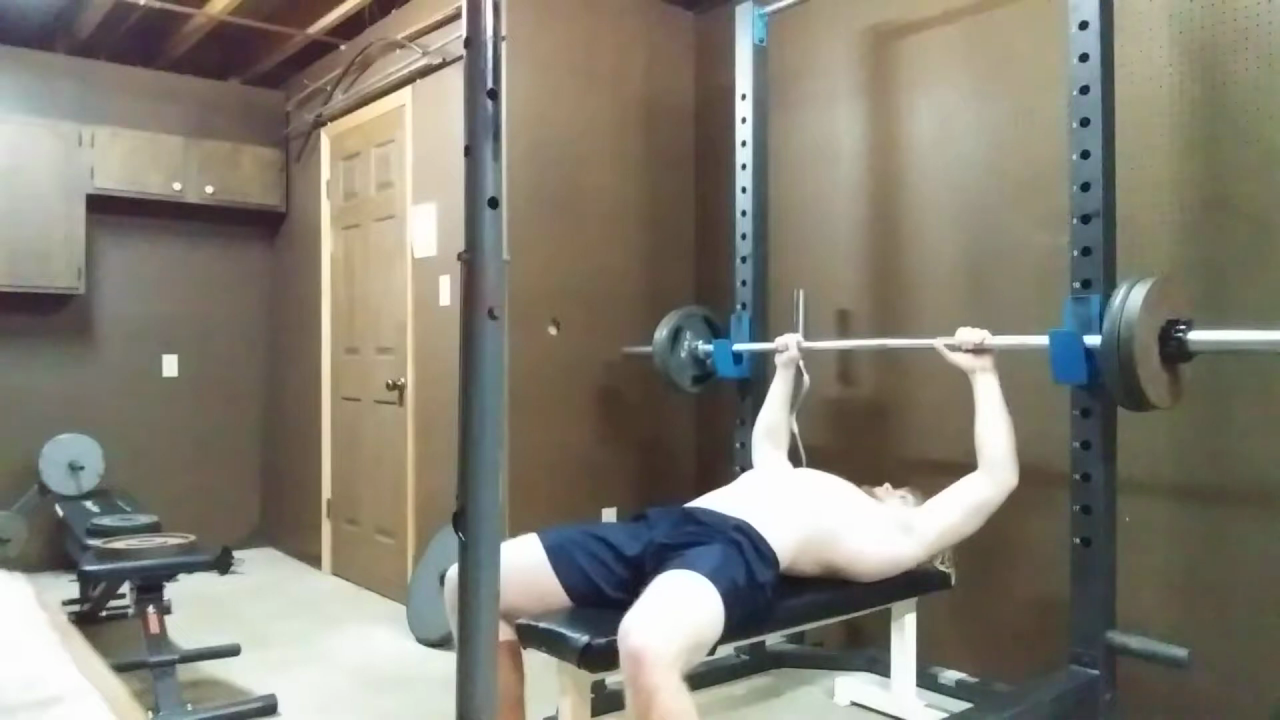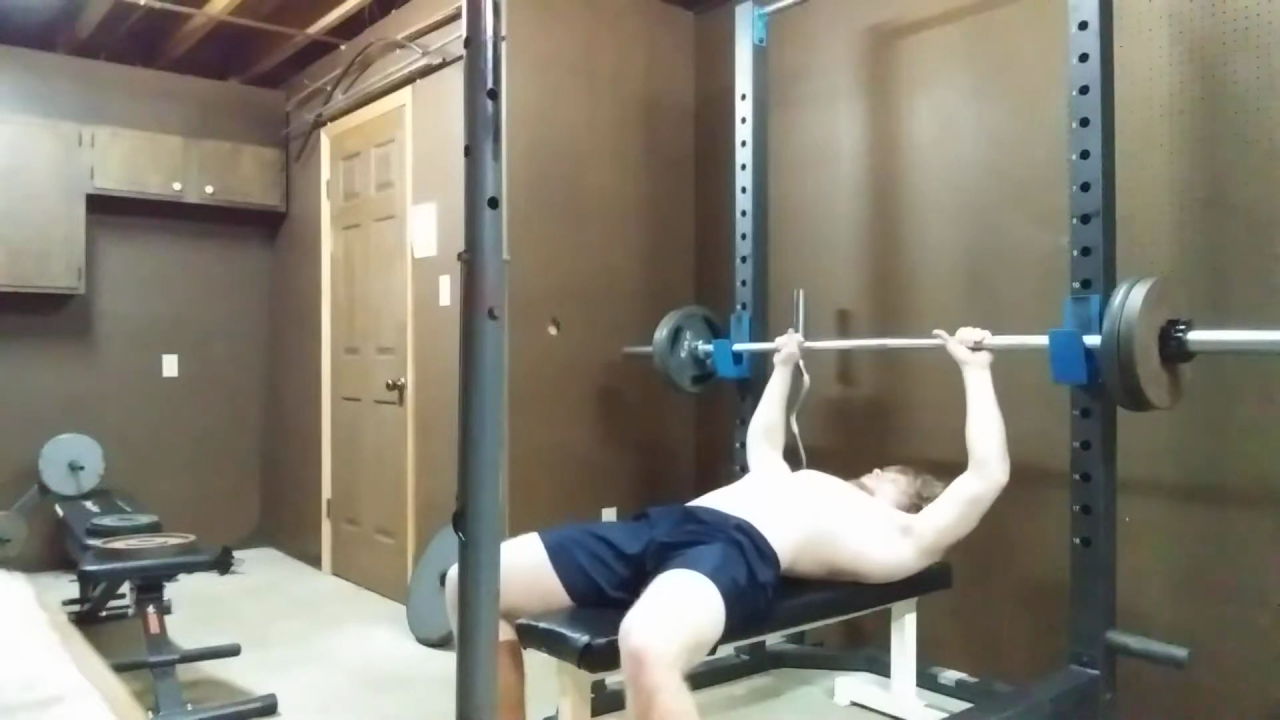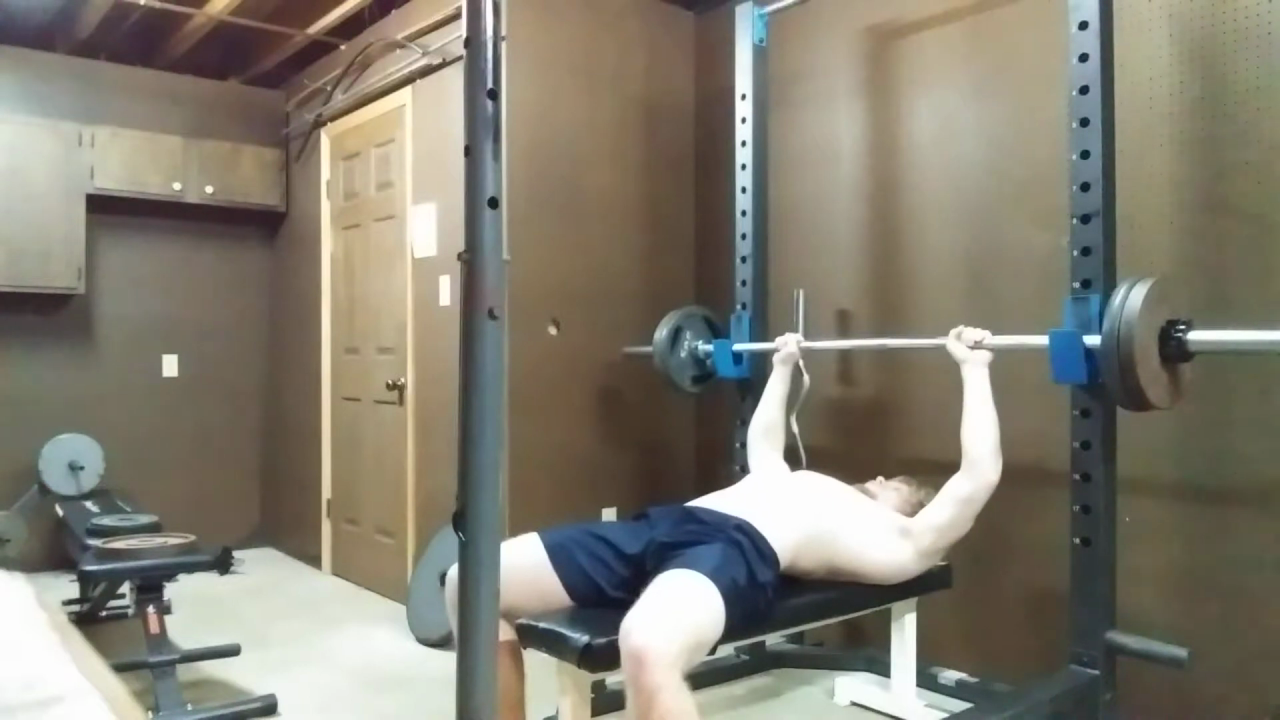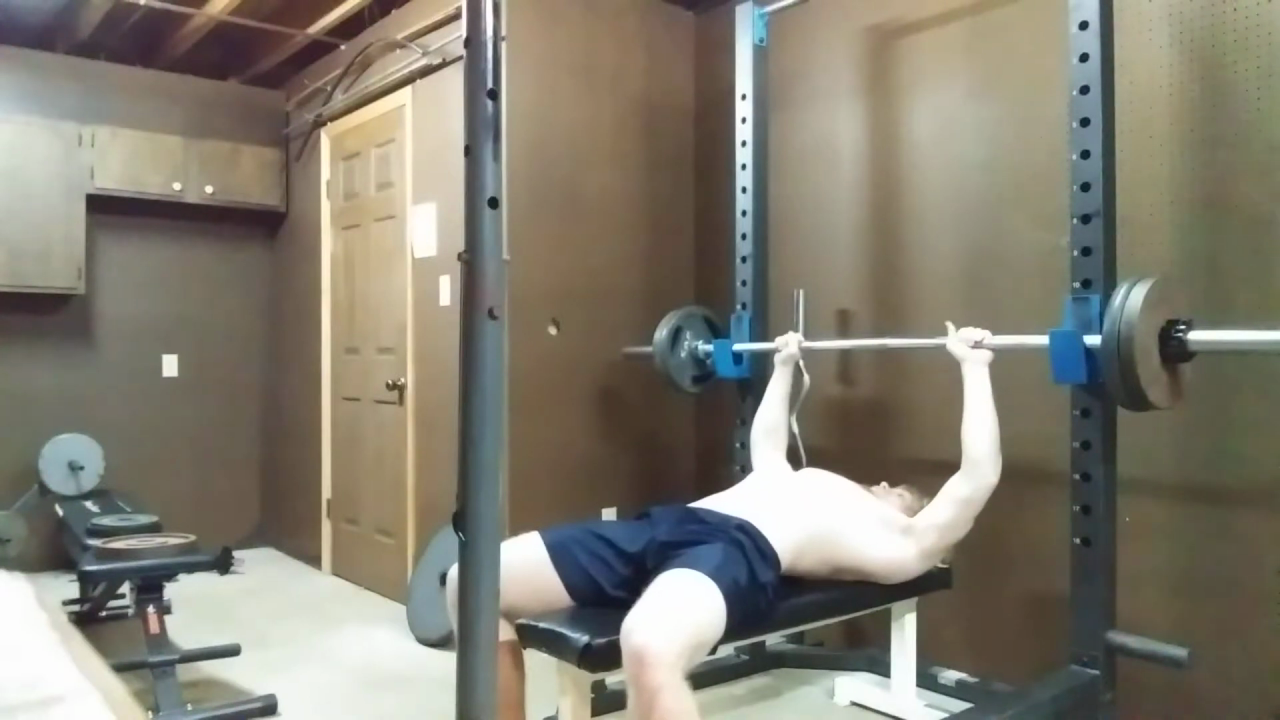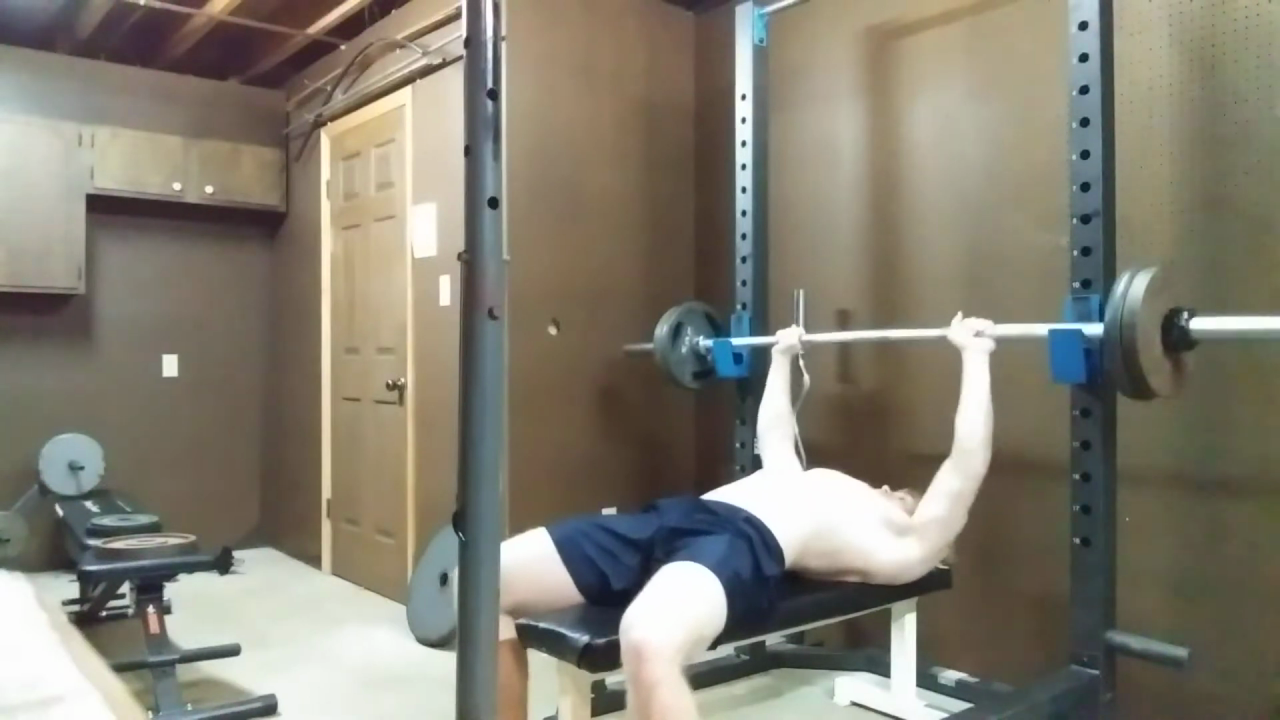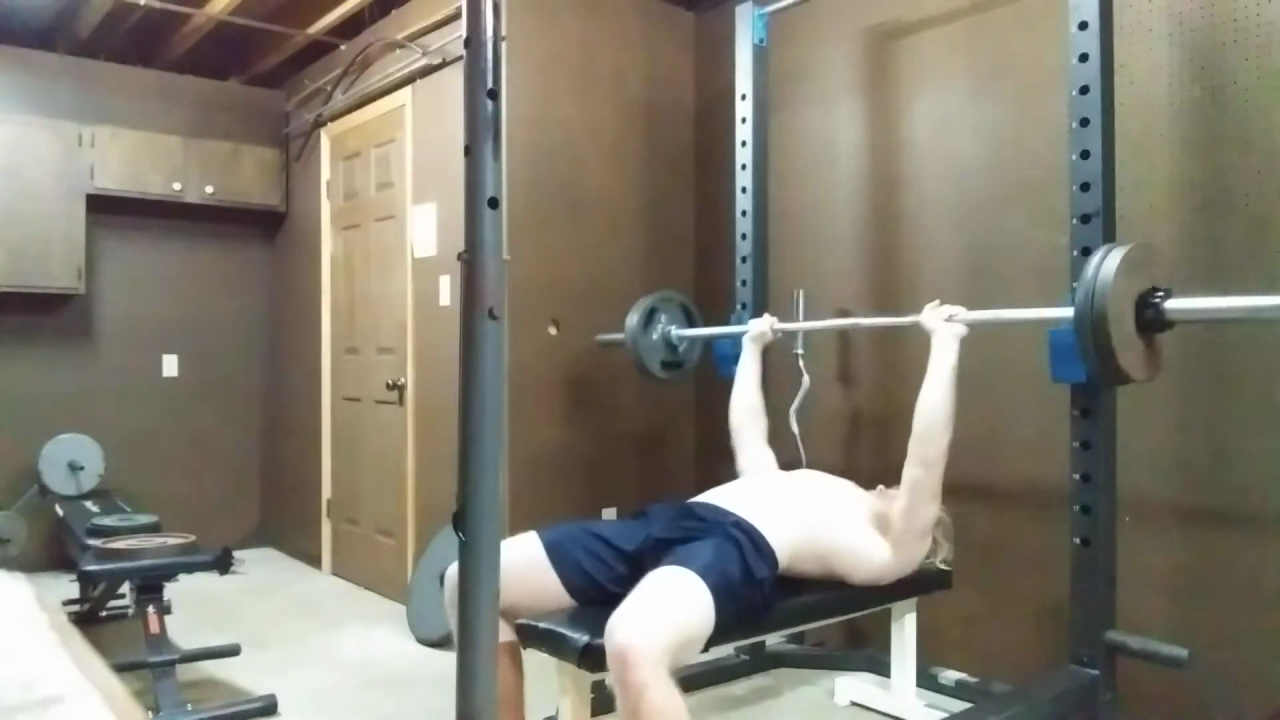
dt=0.5s
person 1, frame 1
left shoulder: (900, 535)
right shoulder: (811, 497)
left elbow: (997, 477)
right elbow: (767, 447)
left wrist: (981, 374)
right wrist: (786, 369)
left hip: (741, 550)
right hip: (667, 527)
left knee: (645, 648)
person 1, frame 2
left shoulder: (902, 537)
right shoulder: (815, 496)
left elbow: (988, 474)
right elbow: (761, 444)
left wrist: (974, 370)
right wrist: (783, 365)
left hip: (742, 550)
right hip: (671, 525)
left knee: (647, 648)
person 1, frame 3
left shoulder: (902, 542)
right shoulder: (807, 496)
left elbow: (980, 475)
right elbow: (763, 446)
left wrist: (973, 369)
right wrist: (782, 367)
right hip: (670, 525)
left knee: (647, 648)
person 1, frame 4
left shoulder: (903, 542)
right shoulder: (810, 492)
left elbow: (978, 476)
right elbow: (766, 446)
left wrist: (973, 367)
right wrist: (784, 366)
left hip: (742, 550)
right hip: (673, 524)
left knee: (648, 647)
person 1, frame 5
left shoulder: (906, 548)
right shoulder: (817, 498)
left elbow: (964, 467)
right elbow: (774, 440)
left wrist: (974, 357)
right wrist: (781, 358)
left knee: (647, 642)
person 1, frame 6
left shoulder: (889, 552)
right shoulder: (821, 508)
left elbow: (926, 459)
right elbow: (748, 436)
left wrist: (943, 344)
right wrist: (752, 347)
left knee: (633, 647)
right knee: (467, 581)
